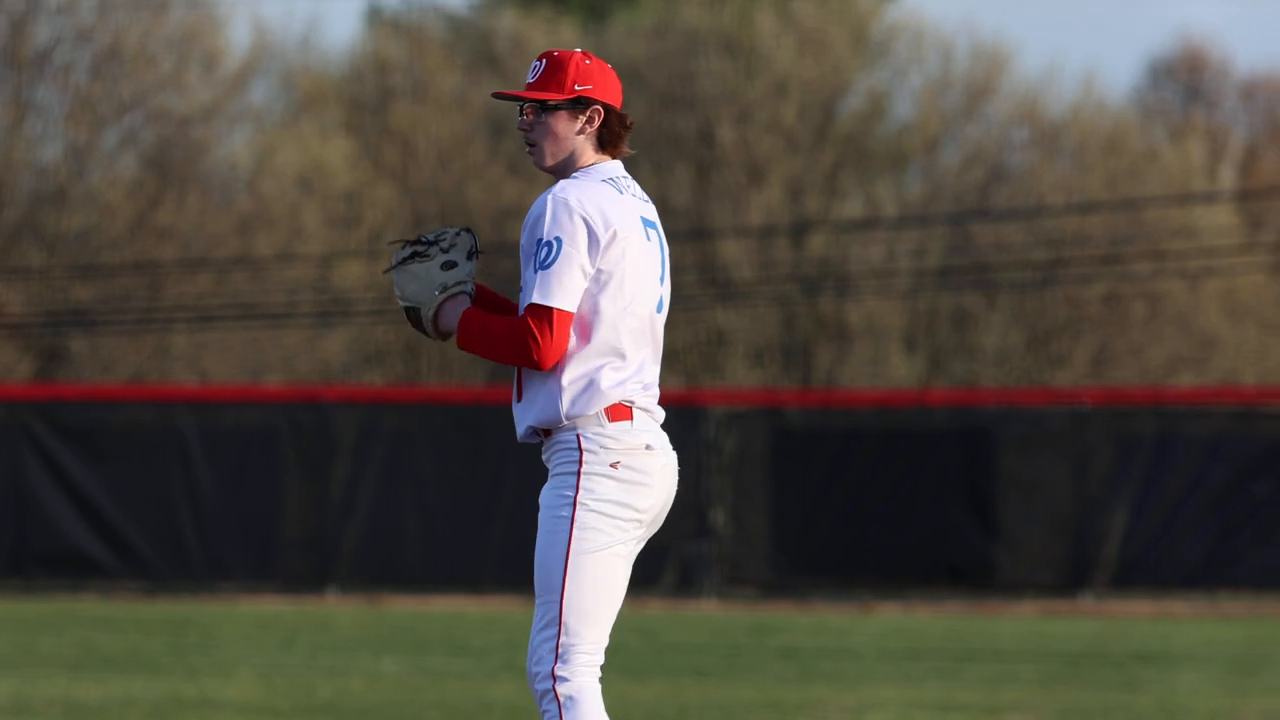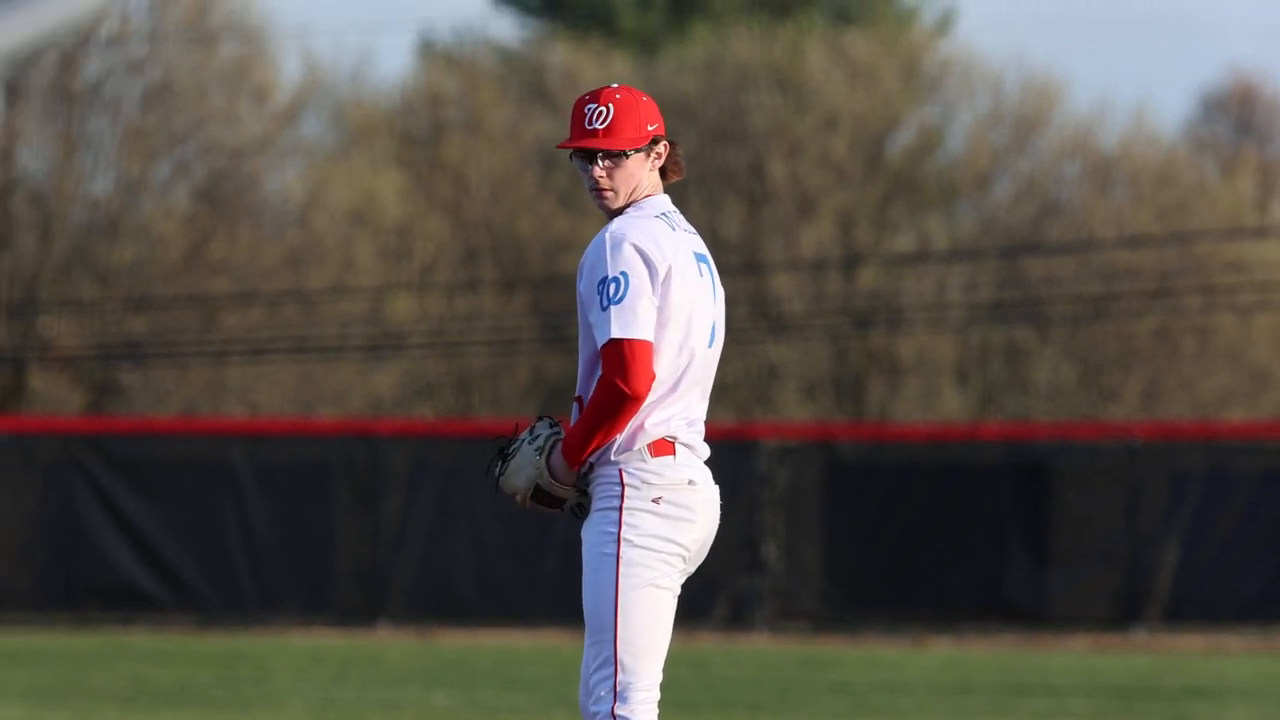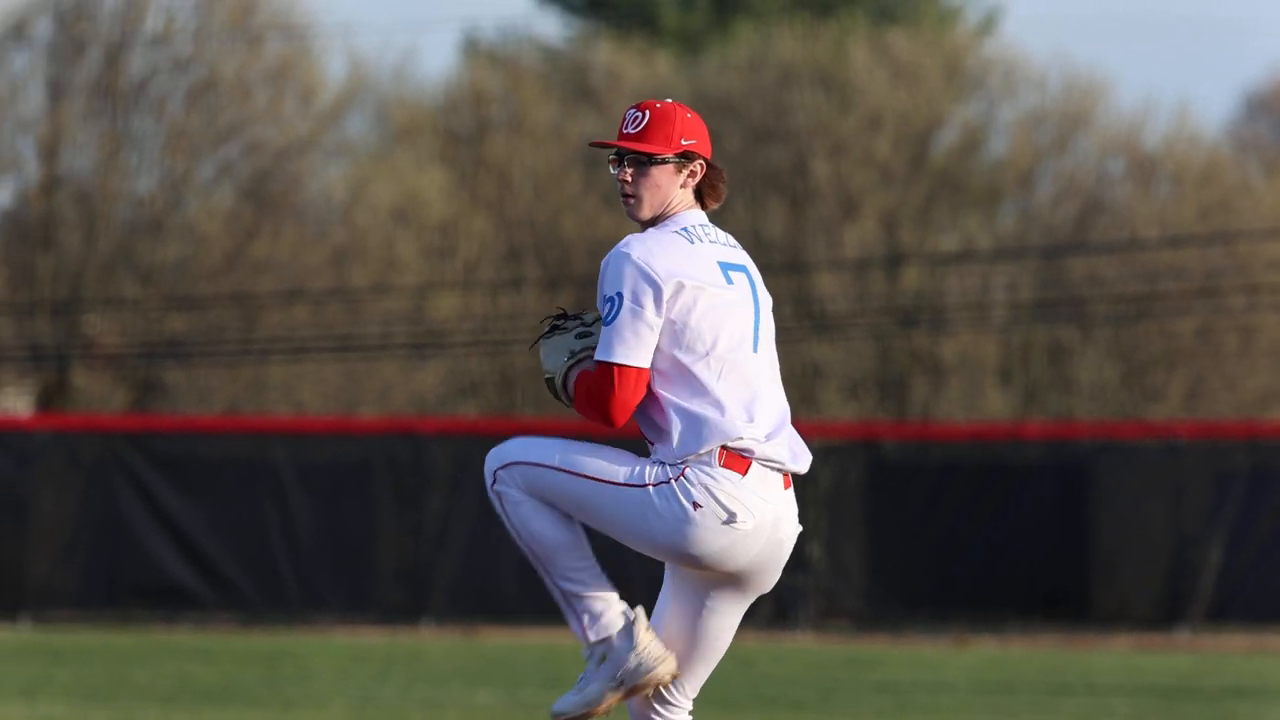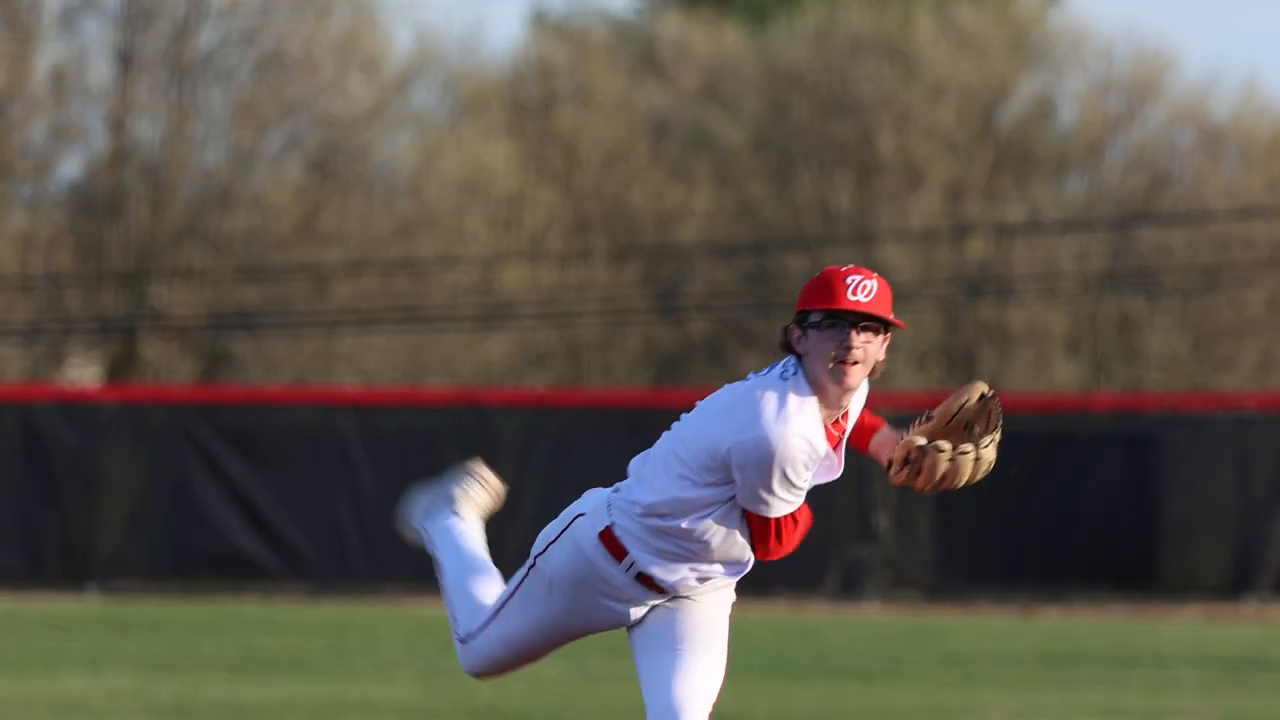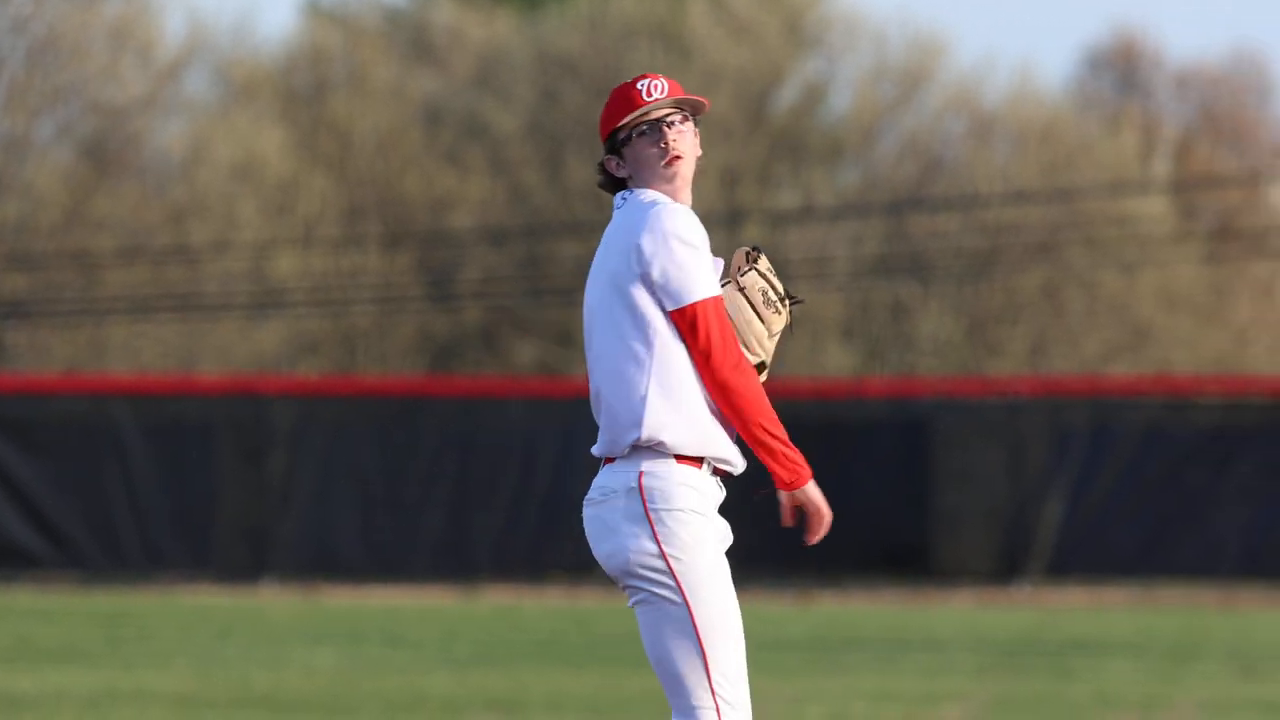
dt=1s
person 1, frame 1
left shoulder: (568, 204)
right shoulder: (635, 204)
left elbow: (540, 345)
left wrist: (460, 322)
right wrist: (477, 297)
left hip: (598, 455)
right hip: (640, 452)
right knee: (563, 662)
person 1, frame 2
left shoulder: (623, 241)
right shoulder: (689, 241)
left elbow: (627, 379)
left wrist: (569, 455)
right wrist: (581, 447)
left hip: (639, 488)
right hip: (687, 483)
person 1, frame 3
left shoulder: (638, 256)
right shoulder: (735, 258)
left elbow: (615, 402)
left wrist: (570, 377)
right wrist: (611, 344)
left hip: (707, 499)
right hip: (773, 513)
left knee: (508, 465)
left ankle: (618, 642)
person 1, frame 4
left shoulder: (848, 389)
right shoulder: (781, 426)
right elbow: (772, 541)
left wrist: (881, 438)
right wrist: (806, 502)
right hip: (608, 563)
right knee: (483, 650)
right ankle: (454, 511)
person 1, frame 5
left shoulder: (636, 238)
right shoulder: (660, 223)
right elbow: (720, 365)
right wrist: (794, 473)
left hip: (658, 501)
right hip: (660, 502)
